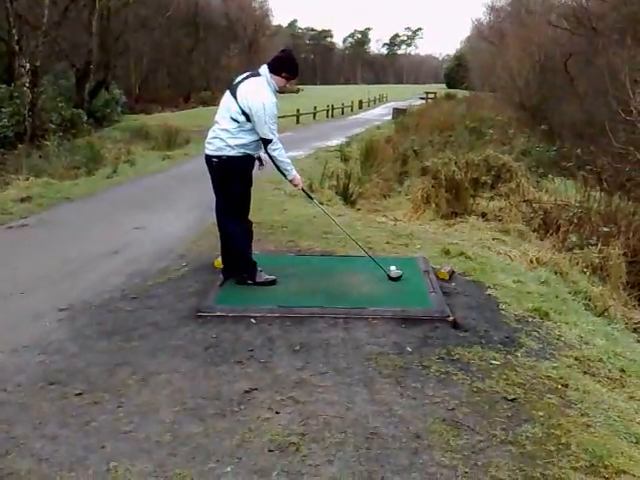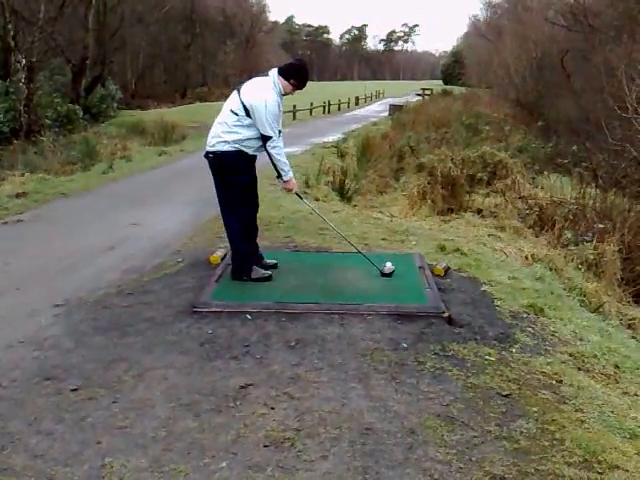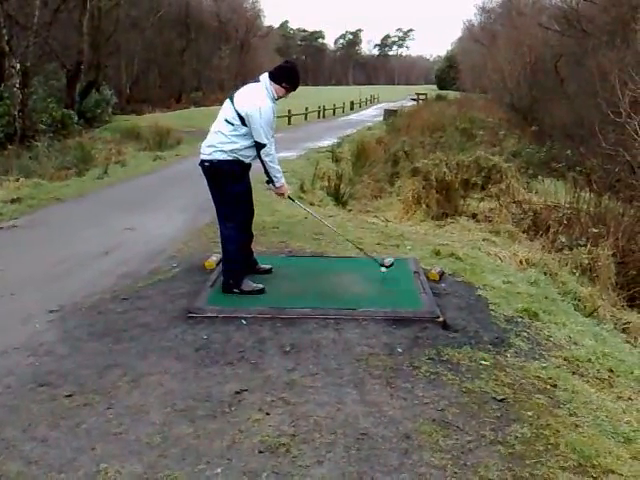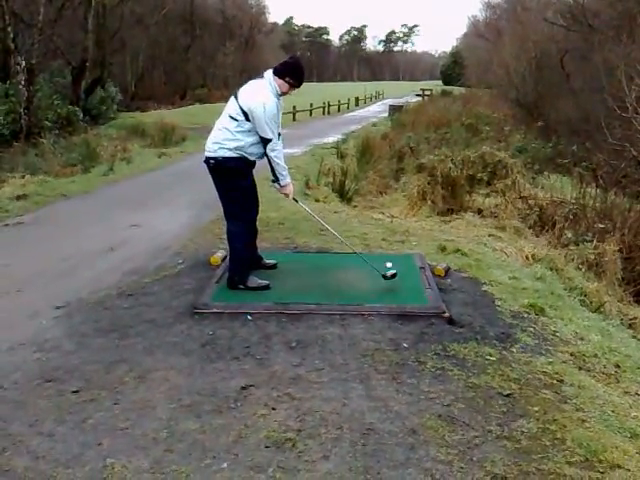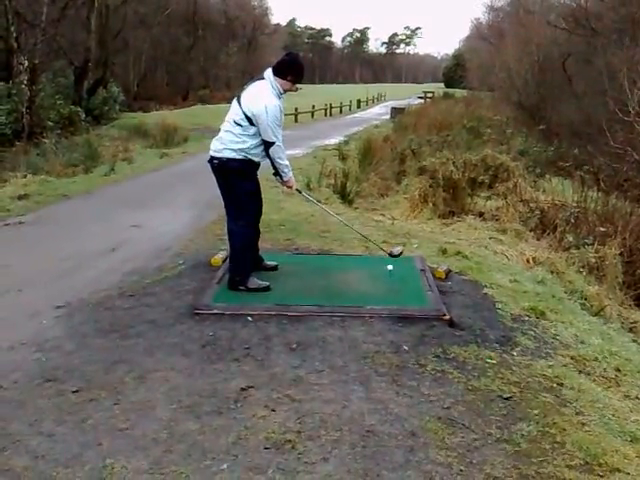
dt=1s
person 1, frame 1
left shoulder: (250, 79)
right shoulder: (263, 96)
right elbow: (270, 141)
left wrist: (255, 153)
right wrist: (291, 173)
left hip: (220, 153)
right hip: (231, 157)
left knee: (229, 214)
right knee: (237, 216)
left ankle: (232, 267)
right ankle: (246, 271)
person 1, frame 2
left shoulder: (266, 85)
right shoulder: (266, 96)
left elbow: (274, 135)
right elbow: (271, 141)
left wrist: (285, 172)
right wrist: (287, 175)
left hip: (237, 152)
right hip: (228, 153)
left knee: (248, 207)
right knee: (239, 211)
left ankle: (252, 256)
right ankle: (243, 267)
person 1, frame 3
left shoulder: (256, 89)
right shoulder: (261, 104)
left elbow: (263, 143)
right elbow: (265, 148)
left wrist: (273, 177)
right wrist: (279, 181)
left hip: (227, 160)
right hip: (223, 162)
left knee: (244, 215)
right knee: (234, 220)
left ankle: (246, 262)
right ankle: (233, 279)
person 1, frame 4
left shoulder: (269, 92)
right shoulder: (264, 99)
left elbow: (275, 138)
right elbow: (270, 144)
left wrist: (280, 177)
right wrist: (284, 180)
left hip: (237, 157)
right hip: (226, 159)
left knee: (249, 210)
right knee: (239, 216)
left ankle: (251, 257)
right ankle: (239, 276)
person 1, frame 5
left shoulder: (263, 86)
right shoulder: (268, 101)
left elbow: (271, 139)
right elbow: (273, 144)
left wrist: (281, 170)
right wrist: (286, 174)
left hip: (237, 158)
right hip: (232, 161)
left knee: (252, 211)
right knee: (242, 217)
left ankle: (252, 259)
right ankle: (239, 277)
